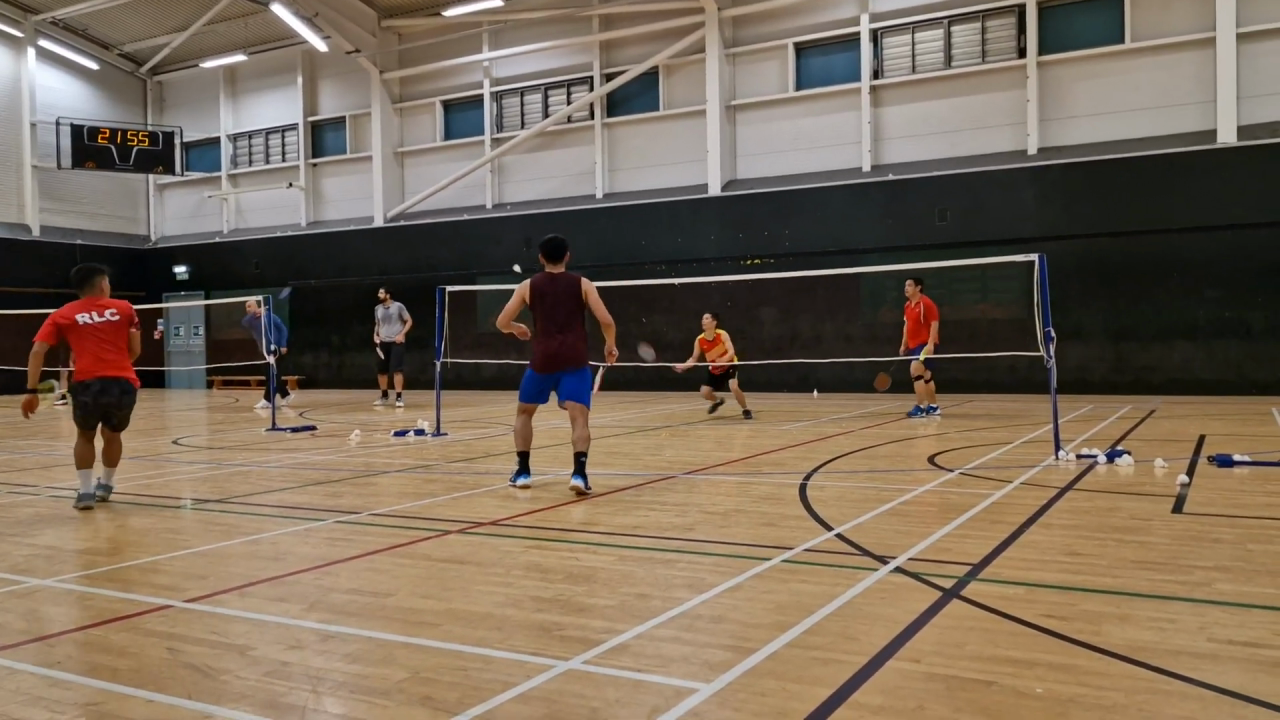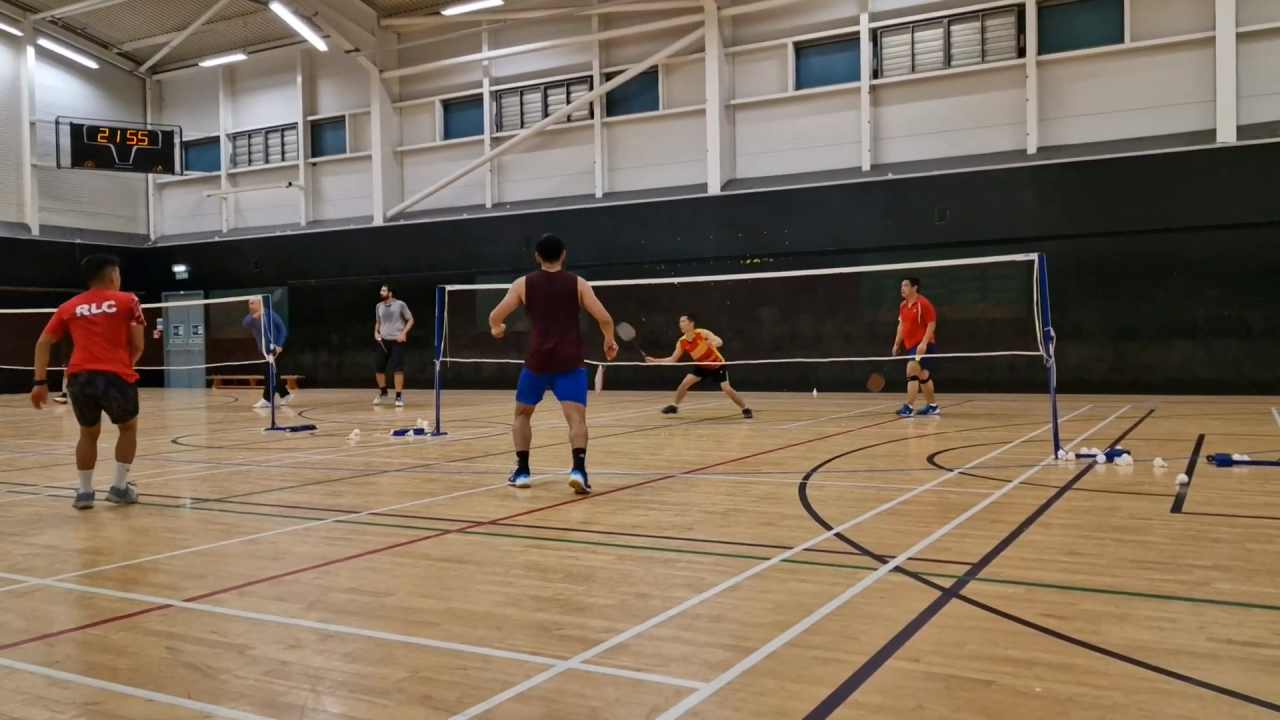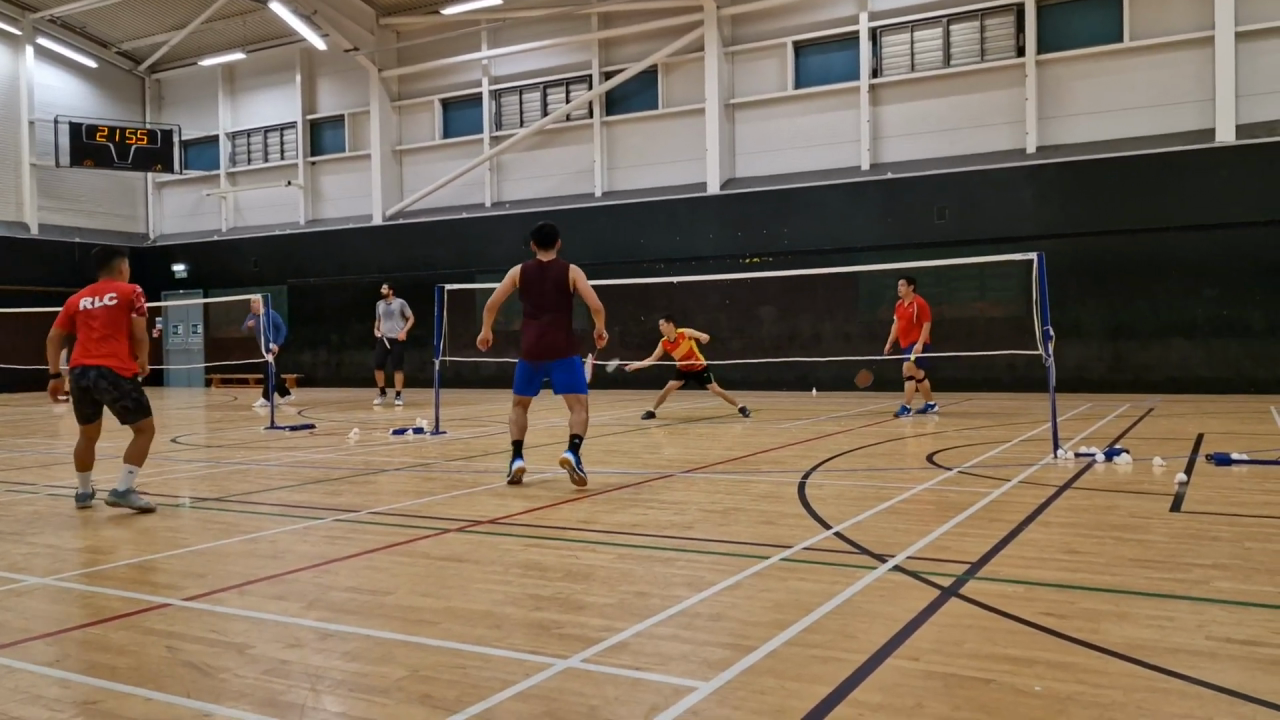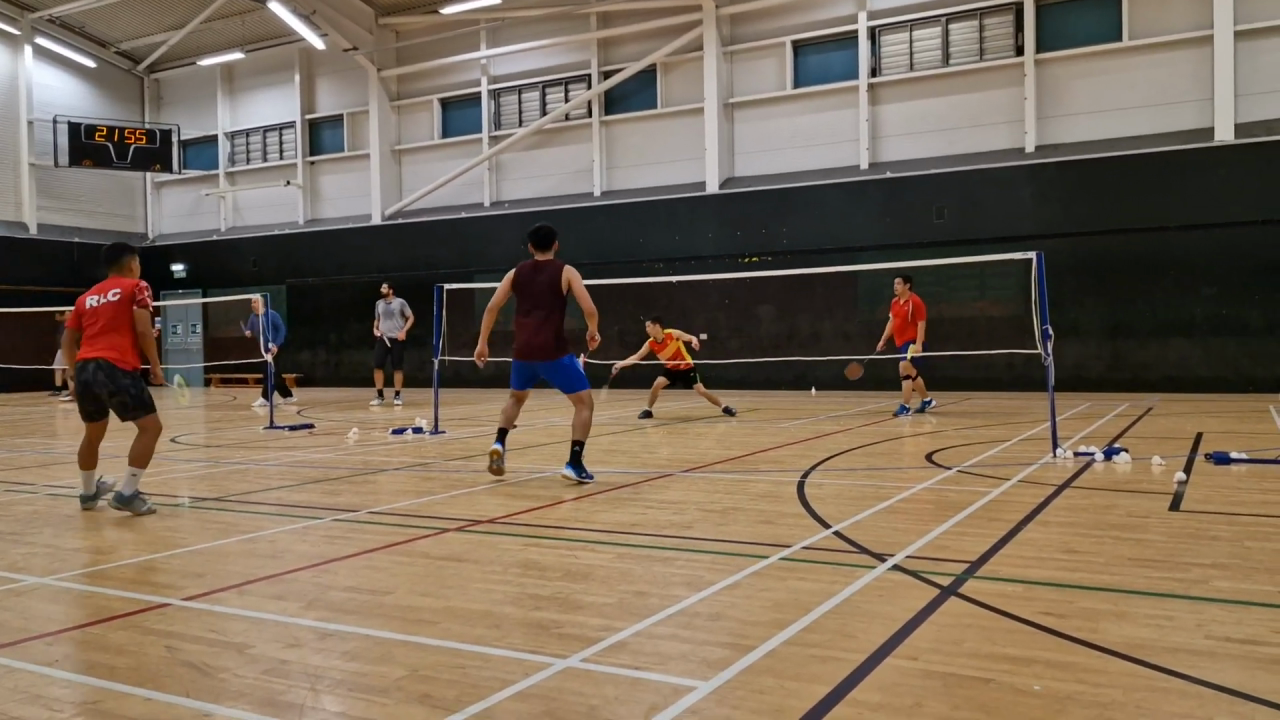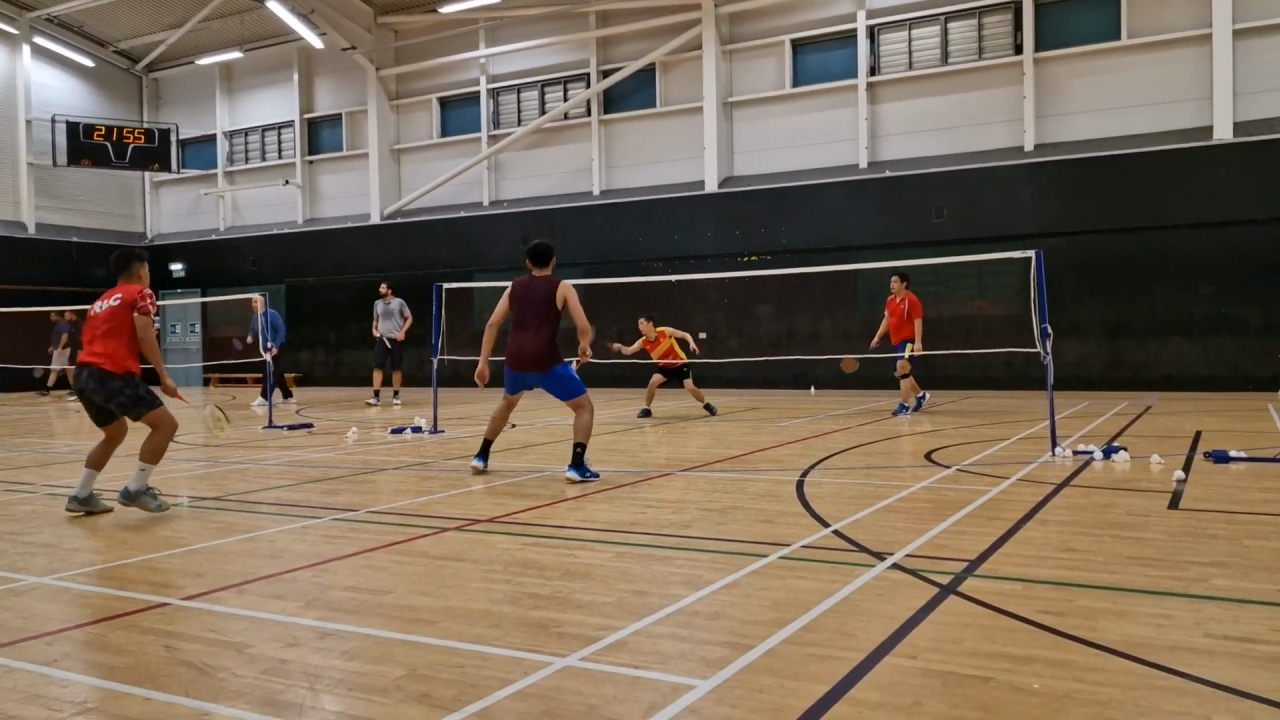
dt=0.1s
person 1, frame 1
left shoulder: (61, 315)
right shoulder: (124, 308)
left elbow: (37, 352)
right elbow: (135, 350)
left wrist: (31, 391)
left hip: (87, 385)
right hip: (123, 384)
left knee: (85, 435)
right knee: (112, 435)
left ankle: (86, 492)
right ankle: (105, 486)
person 1, frame 2
left shoulder: (69, 307)
right shoulder: (128, 300)
left elbow: (43, 344)
right elbow: (138, 344)
left wrist: (40, 382)
right wrist: (127, 366)
left hip: (80, 377)
right hip: (117, 378)
left knee: (89, 434)
right knee: (128, 428)
left ankle: (85, 492)
right ankle: (120, 487)
person 1, frame 3
left shoulder: (77, 299)
right shoulder: (131, 292)
left elbow: (53, 339)
right elbow: (140, 337)
left wrist: (55, 376)
right wrist: (142, 364)
left hip: (80, 373)
right hip: (114, 373)
left knee: (88, 435)
right knee: (145, 429)
left ankle: (83, 493)
right ankle: (123, 490)
person 1, frame 4
left shoulder: (87, 297)
right shoulder: (137, 287)
left elbow: (68, 339)
right elbow: (144, 332)
left wrist: (75, 374)
right wrist: (155, 367)
left hip: (83, 369)
right hip: (115, 369)
left knee: (93, 433)
right knee: (151, 427)
left ankle: (89, 493)
right ankle: (127, 494)
person 1, frame 5
left shoulder: (102, 302)
right shoulder: (140, 294)
right elbow: (145, 337)
right wrist: (164, 376)
left hip: (85, 375)
right hip: (111, 374)
left knee: (115, 433)
right knee: (165, 425)
left ankle: (82, 496)
right ankle: (136, 489)
person 2, frame 1
left shoulder: (528, 286)
right shoulder: (582, 284)
left elbow: (502, 321)
right elbow: (607, 321)
left wrist: (517, 329)
right wrist: (610, 345)
left hip: (542, 362)
right hip: (575, 362)
left knee: (524, 413)
right knee: (579, 420)
left ankle: (523, 470)
right ankle: (579, 472)
person 2, frame 2
left shoulder: (523, 283)
right shoulder: (578, 283)
left elbow: (495, 317)
right elbow: (604, 318)
left wrist: (497, 328)
right wrist: (609, 340)
left hip: (537, 362)
right hip: (570, 363)
left knee: (522, 414)
right knee: (575, 418)
left ankle: (522, 470)
right ankle: (579, 469)
person 2, frame 3
left shoulder: (519, 271)
right shoulder: (572, 271)
left elbow: (491, 305)
right elbow: (597, 307)
left wrist: (486, 331)
right wrist: (600, 330)
left hip: (531, 352)
right hip: (563, 352)
left knee: (519, 405)
right knee: (578, 408)
left ankle: (517, 458)
right ankle: (572, 452)
person 2, frame 4
left shoulder: (516, 272)
right shoulder: (566, 272)
left elbow: (492, 308)
right elbow: (589, 309)
left wrist: (482, 343)
right wrist: (593, 331)
left hip: (523, 350)
right hip: (554, 351)
left knee: (516, 398)
right knee: (584, 403)
left ankle: (499, 445)
right ankle: (575, 463)
person 2, frame 5
left shoulder: (514, 287)
right shoulder: (563, 287)
left elbow: (492, 325)
right elbow: (584, 327)
left wrist: (483, 363)
right wrist: (585, 347)
left hip: (515, 360)
right hip: (546, 361)
left knee: (508, 403)
right knee: (584, 407)
left ankle: (481, 456)
right ankle: (577, 466)
